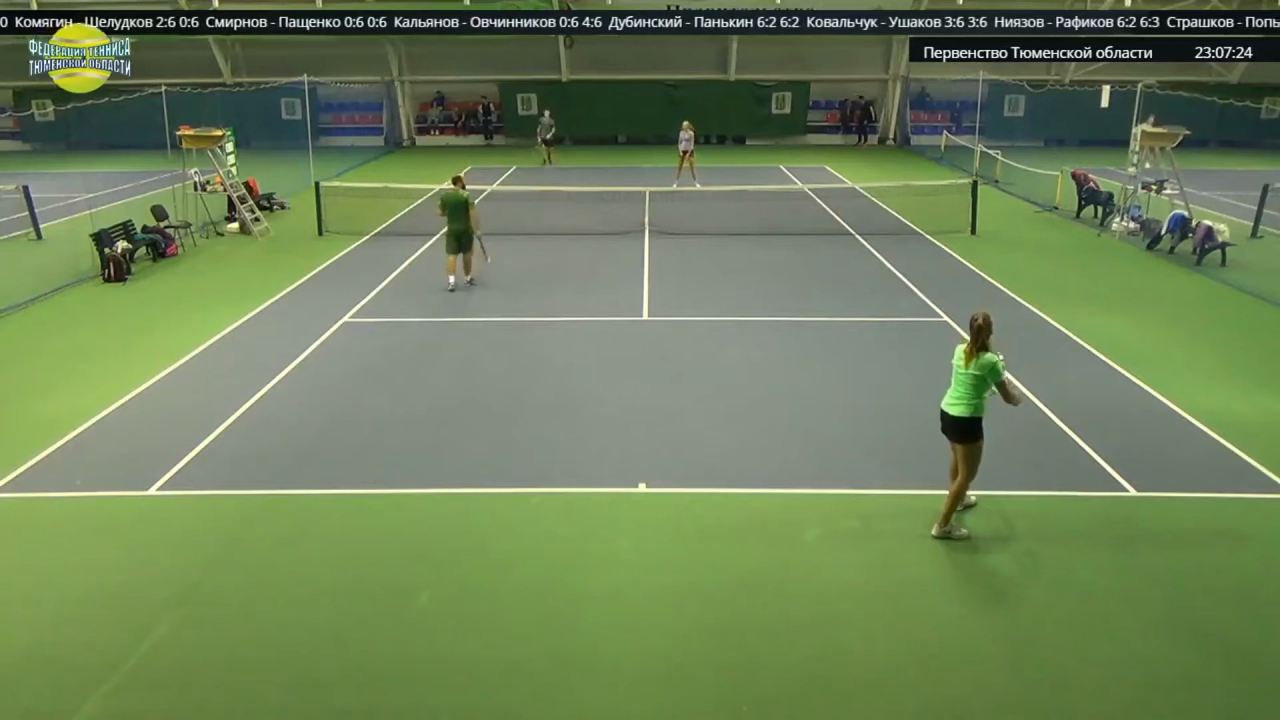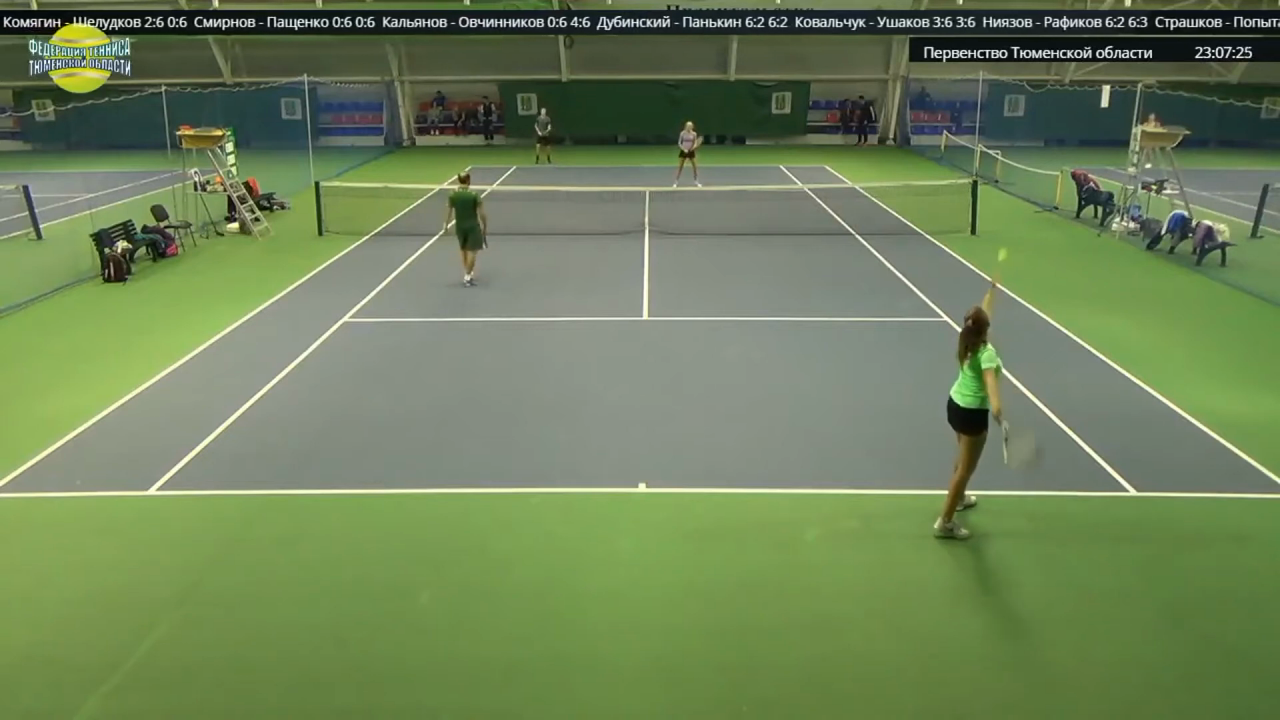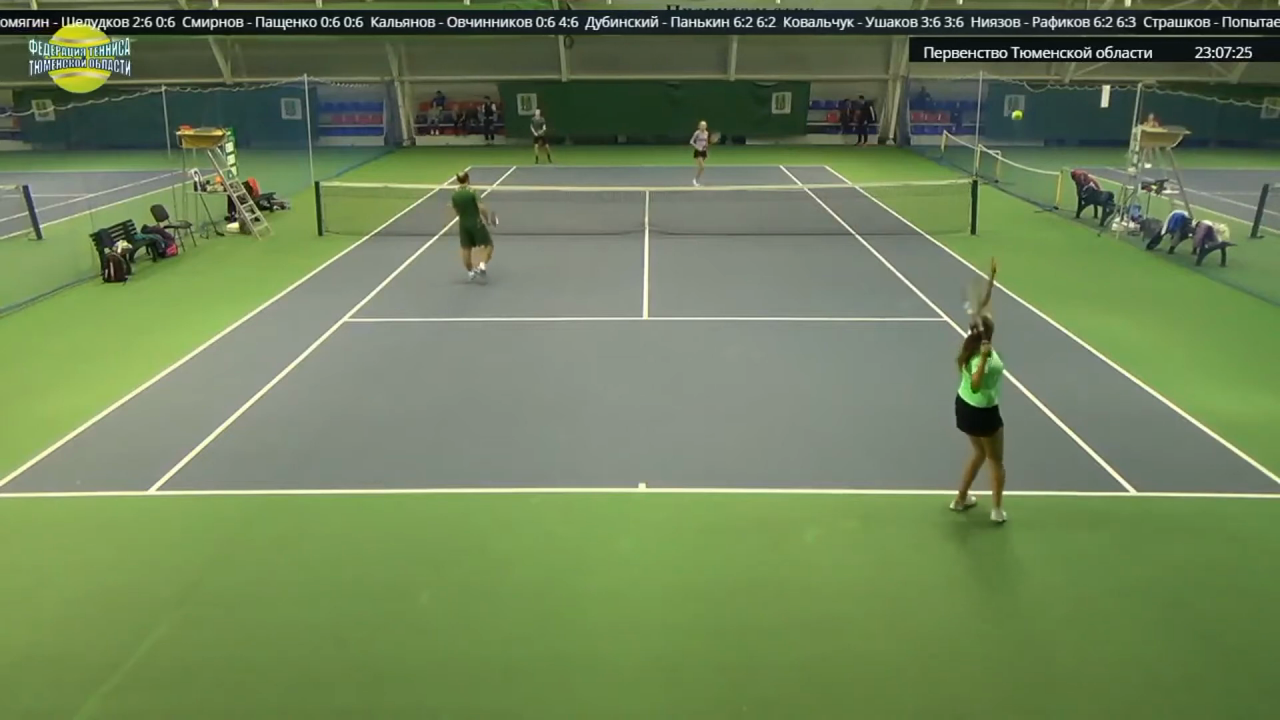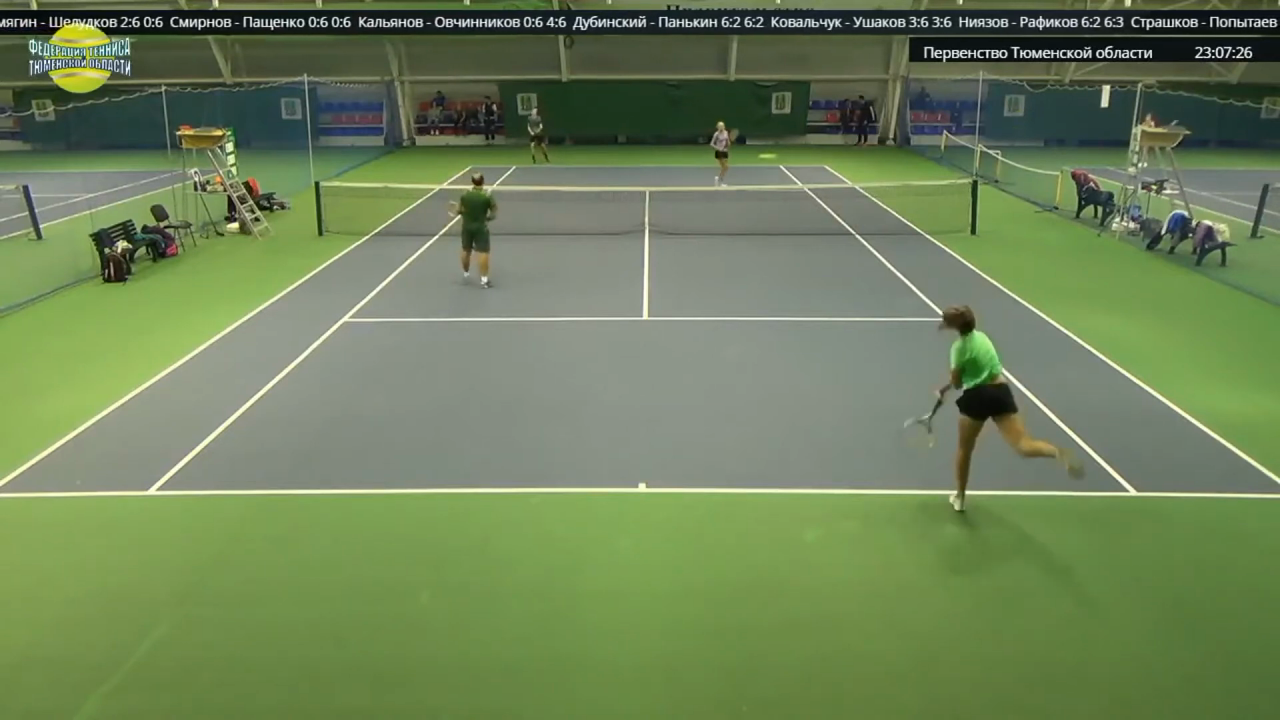
dt=0.5s
person 1, frame 1
left shoulder: (960, 351)
right shoulder: (990, 361)
right elbow: (1007, 397)
right wrist: (1017, 398)
left hip: (947, 413)
right hip: (966, 421)
left knee: (957, 460)
right knee: (967, 475)
left ankle: (959, 498)
right ankle: (943, 525)
person 1, frame 2
left shoulder: (966, 340)
right shoulder: (987, 352)
left elbow: (982, 313)
right elbow: (990, 381)
left wrist: (991, 291)
right wrist: (995, 405)
left hip: (955, 404)
right hip: (973, 413)
left knee: (963, 457)
right knee: (966, 467)
left ankle: (959, 498)
right ankle: (945, 522)
person 1, frame 3
left shoulder: (973, 342)
right shoulder: (981, 356)
left elbow: (981, 309)
right elbow: (975, 387)
left wrist: (990, 279)
right wrist: (983, 358)
left hip: (963, 407)
right hip: (983, 412)
left knee: (980, 454)
right knee: (996, 460)
left ankle: (961, 498)
right ankle: (997, 510)
person 1, frame 4
left shoulder: (959, 347)
right shoulder: (978, 336)
left elbow: (956, 383)
left wrist: (944, 390)
left hip: (977, 397)
right hip: (1000, 392)
left knee: (964, 449)
right knee: (1023, 446)
left ankle: (959, 498)
right ankle: (1059, 454)
